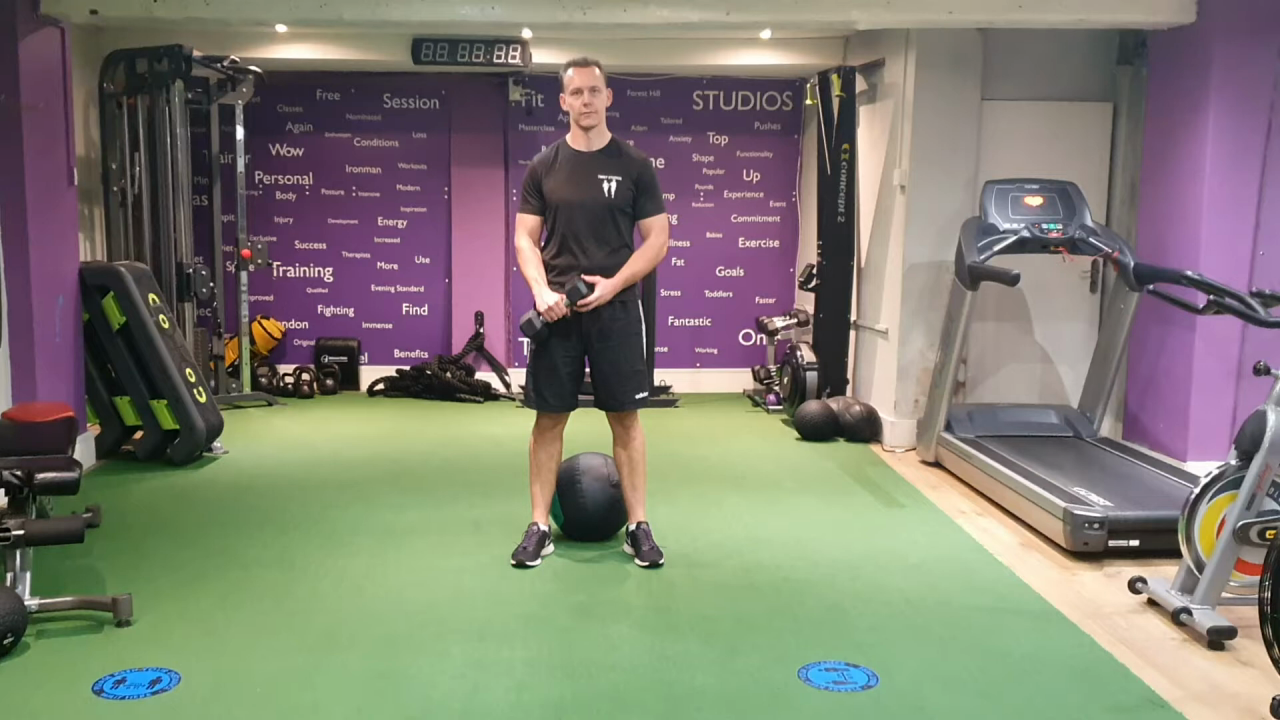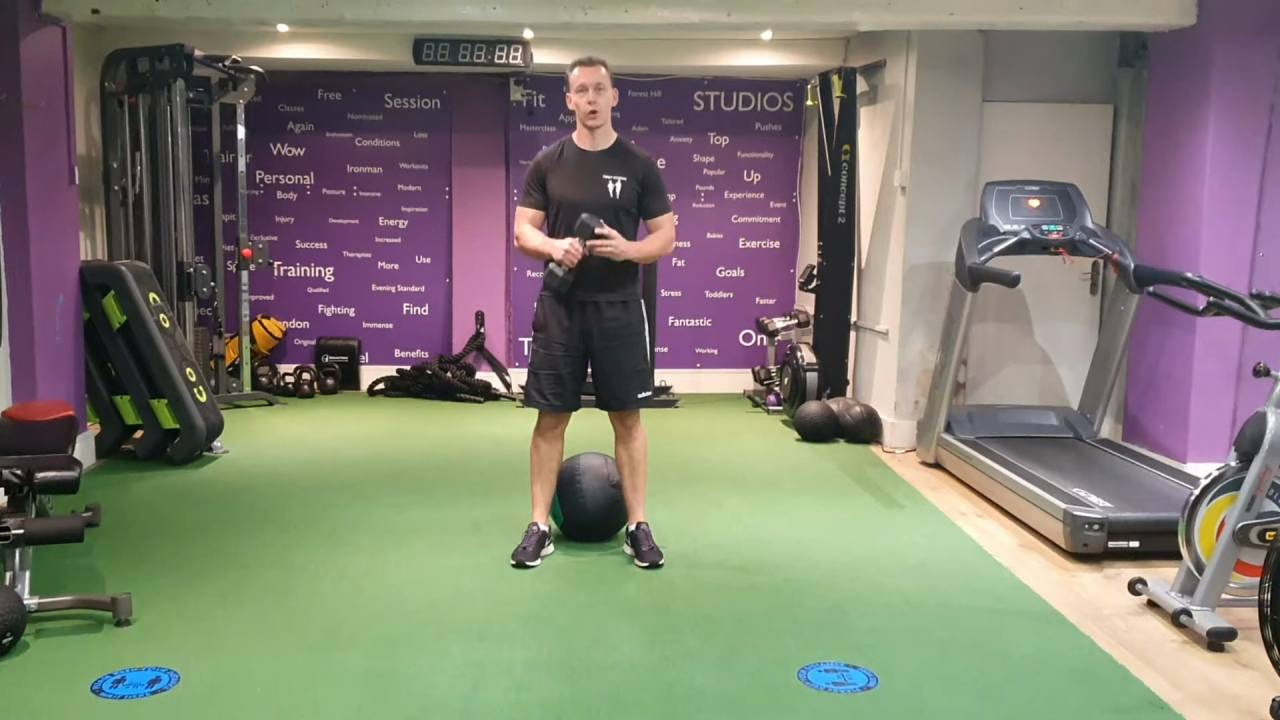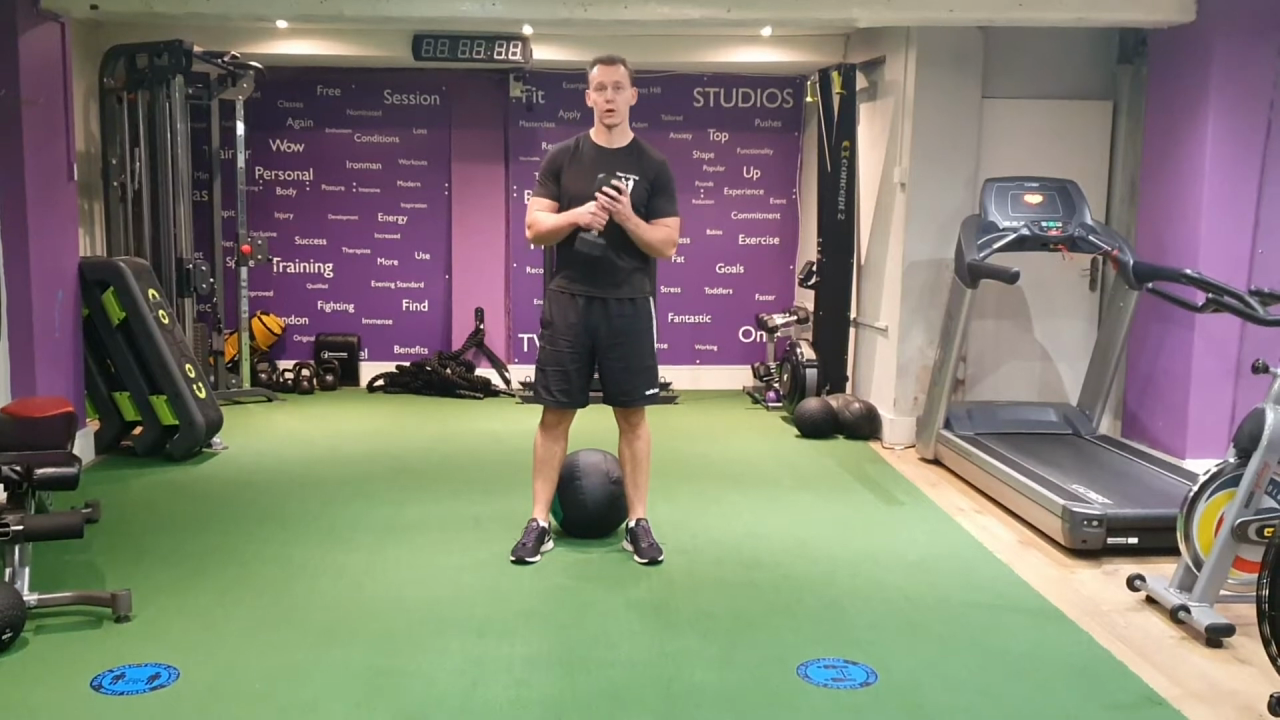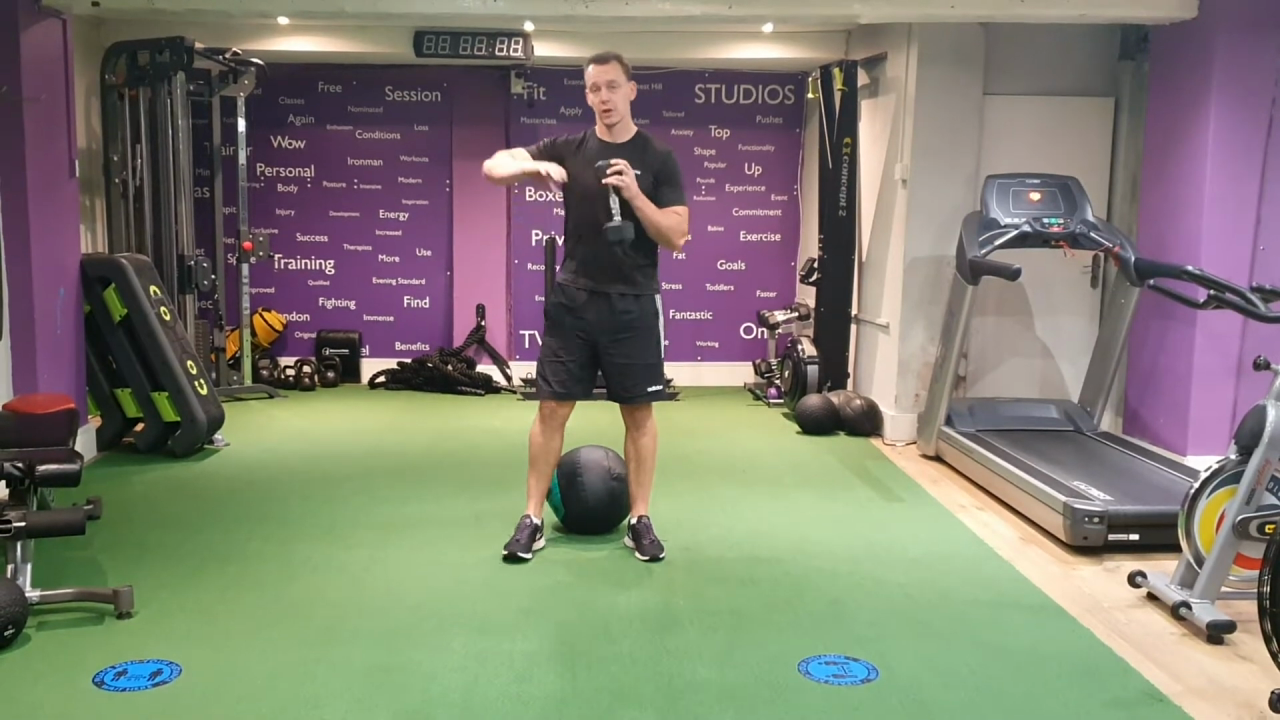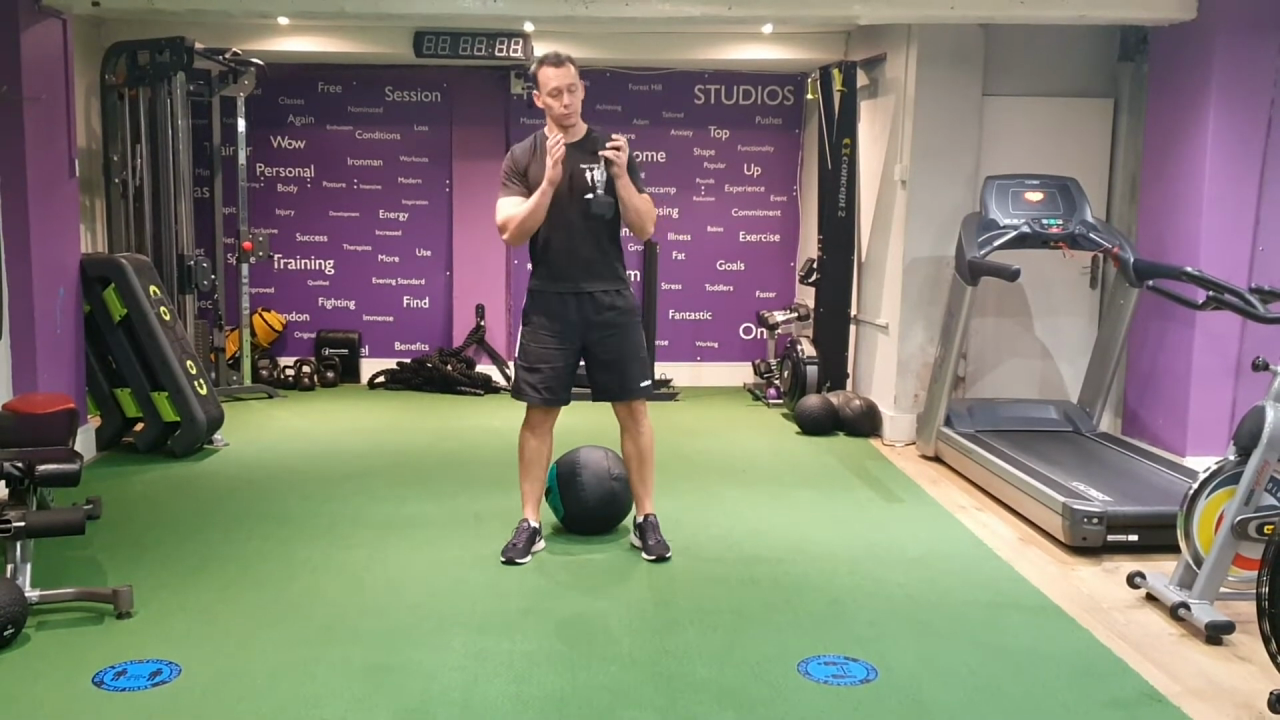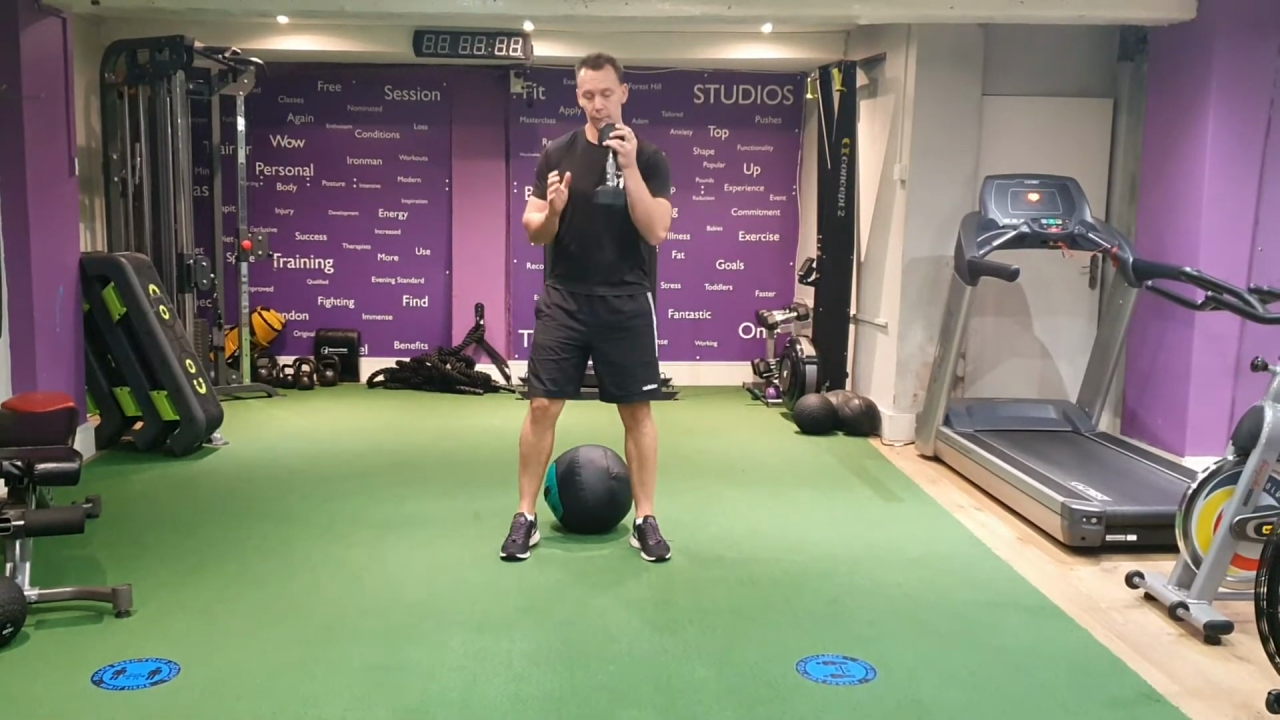
dt=0.5s
person 1, frame 1
left shoulder: (634, 165)
right shoulder: (544, 165)
left elbow: (657, 239)
right elbow: (525, 238)
left wrist: (613, 285)
right wrist: (541, 290)
left hip: (616, 309)
right hip: (558, 311)
left knee: (626, 418)
right knee: (549, 418)
left ankle: (637, 526)
right ankle: (540, 526)
person 1, frame 2
left shoulder: (639, 165)
right shoulder: (548, 163)
left elbow: (665, 236)
right elbow: (522, 231)
left wrist: (629, 250)
right wrist: (552, 245)
left hip: (620, 309)
right hip: (560, 306)
left knee: (628, 417)
right knee: (550, 417)
left ankle: (638, 526)
right ankle: (539, 527)
person 1, frame 3
left shoulder: (653, 165)
right shoulder: (561, 157)
left elbow: (667, 245)
right elbow: (534, 229)
left wrist: (625, 217)
right wrist: (576, 215)
left hip: (628, 305)
right hip: (568, 302)
left knee: (632, 415)
right knee: (555, 414)
left ankle: (637, 523)
right ankle: (539, 523)
person 1, frame 4
left shoulder: (658, 157)
right shoulder: (568, 149)
left elbow: (676, 236)
right elbow: (492, 167)
left wrist: (634, 194)
right wrist: (533, 164)
left hip: (633, 302)
right hip: (573, 298)
left knee: (639, 412)
right knee: (552, 409)
left ankle: (639, 520)
right ankle: (532, 520)
person 1, frame 5
left shoulder: (612, 151)
right shoulder: (523, 156)
left elbow: (647, 228)
right elbow: (510, 233)
left wrist: (620, 176)
right wrist: (550, 181)
left hip: (611, 297)
right hip: (550, 300)
left knee: (633, 409)
right knee: (540, 412)
left ankle: (646, 520)
right ankle: (530, 524)
person 1, frame 6
left shoulder: (649, 157)
right shoulder: (557, 153)
left elbow: (656, 232)
right elbow: (533, 232)
left wrist: (629, 166)
right wrist: (552, 209)
left hip: (626, 301)
right hip: (564, 299)
left knee: (637, 410)
right knee: (542, 407)
left ankle: (645, 520)
right ankle: (526, 517)
